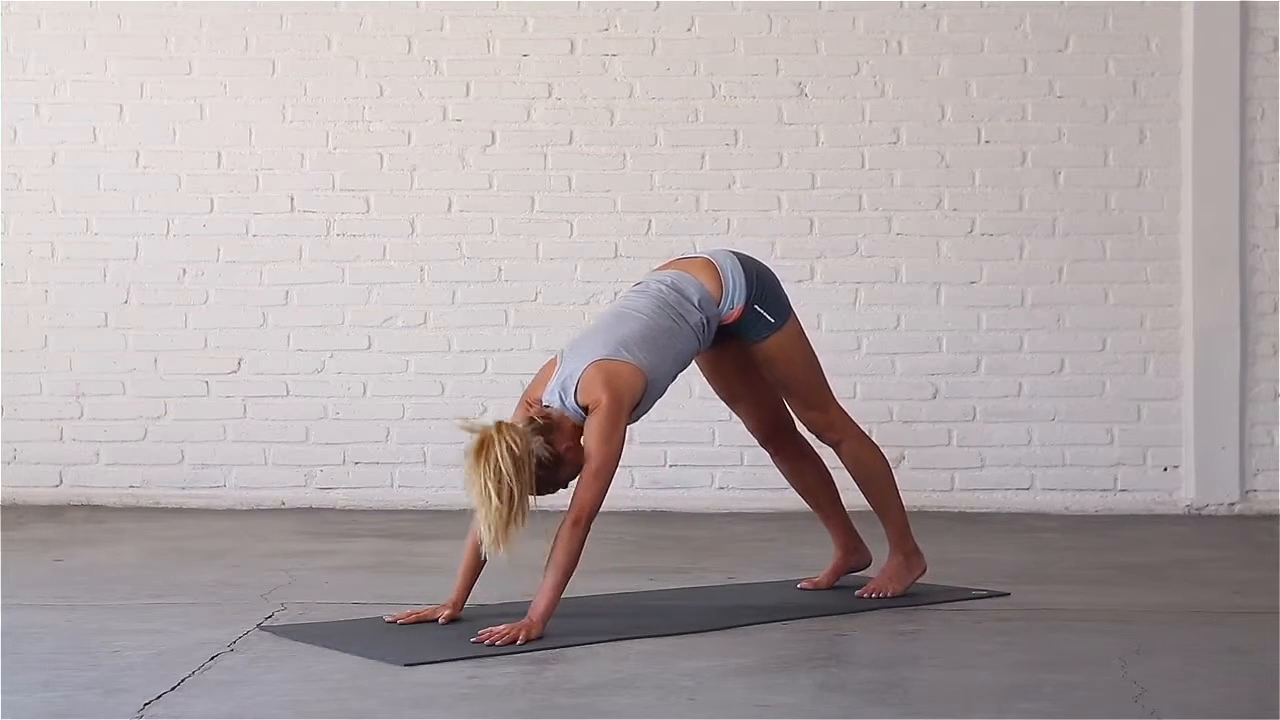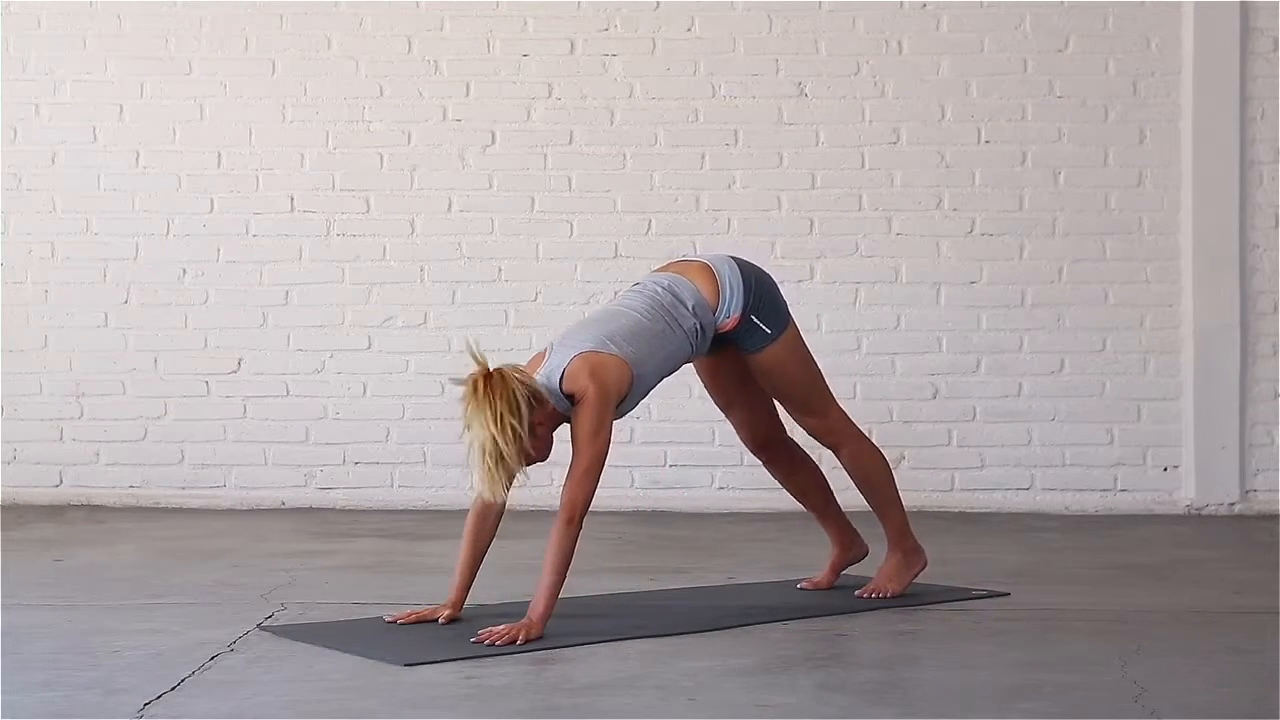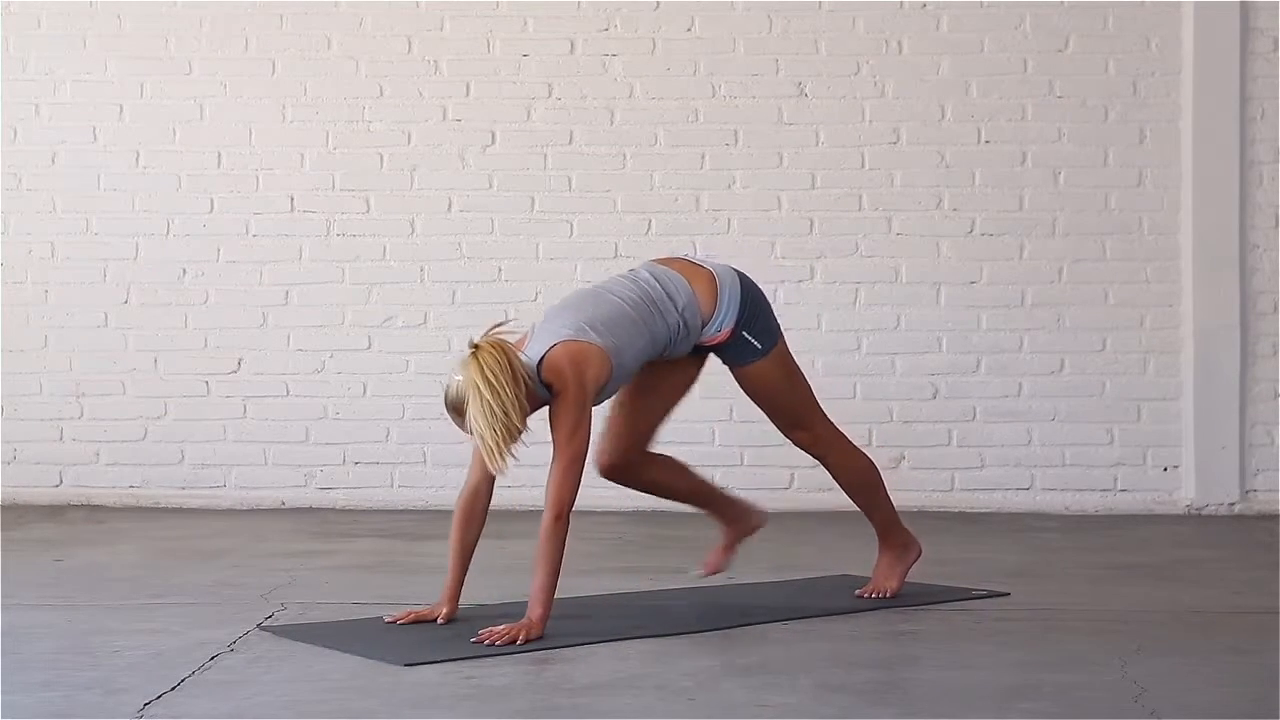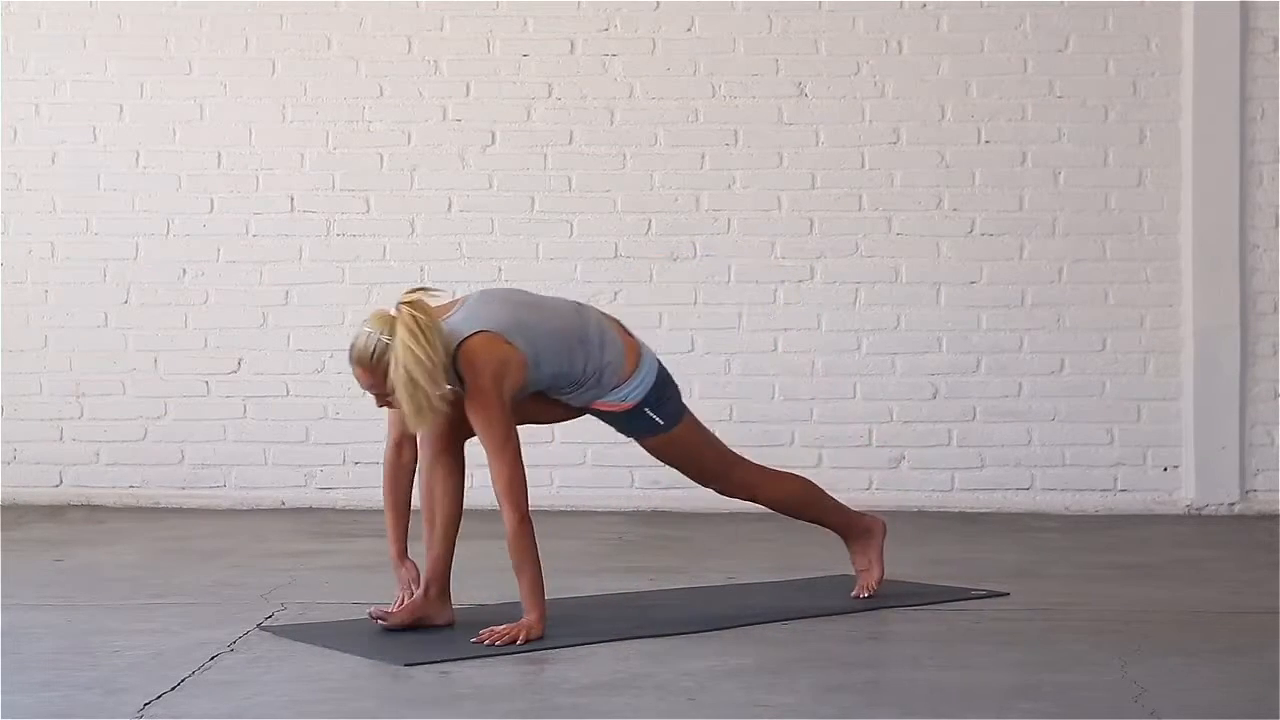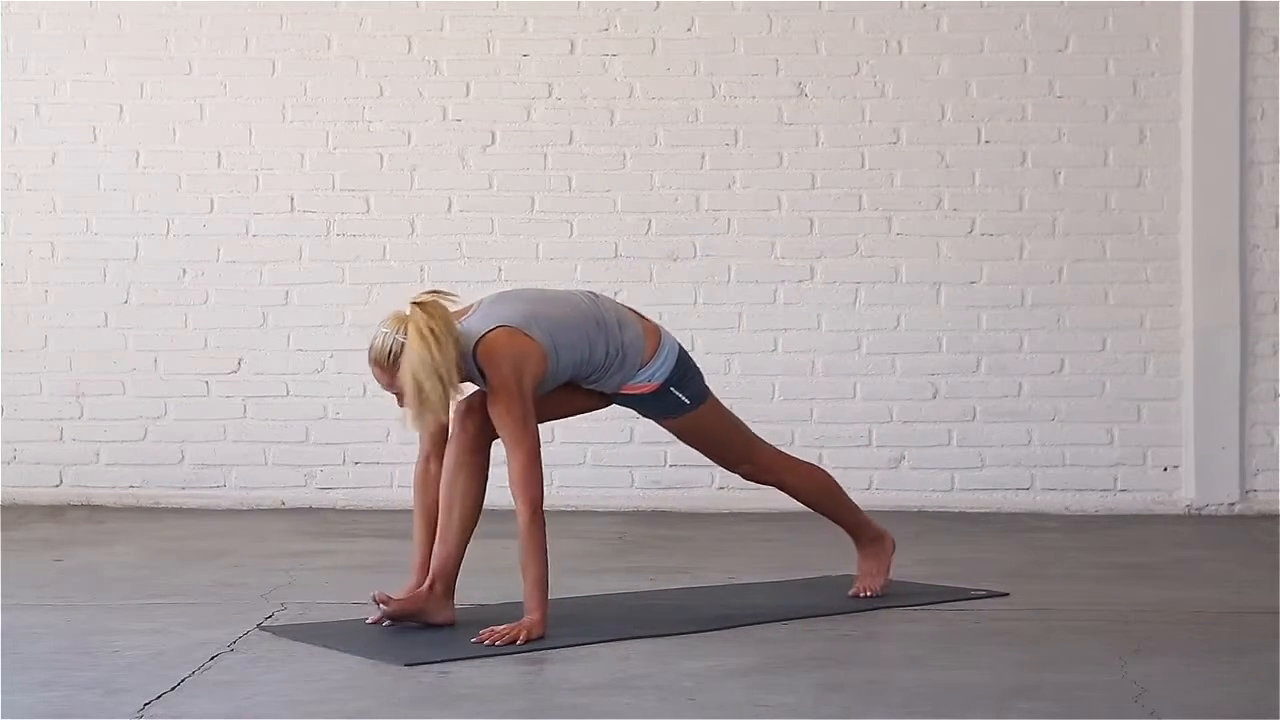
dt=0.5s
person 1, frame 1
left shoulder: (603, 393)
right shoulder: (539, 396)
left elbow: (580, 517)
right elbow: (493, 497)
left wrist: (535, 619)
right wrist: (453, 601)
left hip: (737, 290)
right hip: (698, 297)
left knee: (826, 422)
right knee: (774, 434)
left ankle: (905, 552)
right ankle: (850, 548)
person 1, frame 2
left shoulder: (588, 384)
right shoulder: (522, 387)
left elbow: (571, 512)
right elbow: (489, 499)
left wrist: (535, 619)
right wrist: (453, 601)
left hip: (734, 296)
right hip: (694, 303)
left knee: (827, 427)
right knee: (764, 441)
left ankle: (904, 549)
right ankle: (846, 543)
person 1, frame 3
left shoulder: (567, 374)
right shoulder: (505, 367)
left elbow: (557, 508)
right elbow: (476, 488)
left wrist: (536, 617)
right wrist: (448, 598)
left hip: (723, 308)
right hip: (679, 306)
left knee: (811, 435)
right knee: (617, 461)
left ankle: (897, 542)
right ankle: (736, 518)
person 1, frame 4
left shoulder: (480, 368)
right shoulder: (416, 336)
left elbow: (514, 507)
right elbow: (399, 447)
left wrist: (534, 615)
right wrist: (399, 556)
left hip: (619, 379)
right hip: (570, 364)
left knee: (731, 477)
right knee: (439, 427)
left ankle: (858, 531)
right ankle: (435, 597)
person 1, frame 5
left shoulder: (499, 363)
right shoulder: (435, 342)
left elbow: (529, 503)
right elbow: (430, 459)
left wrist: (535, 614)
right wrist: (420, 574)
left hip: (643, 363)
right hip: (590, 356)
left knee: (754, 461)
right knee: (468, 424)
left ankle: (870, 538)
right ankle: (439, 593)
